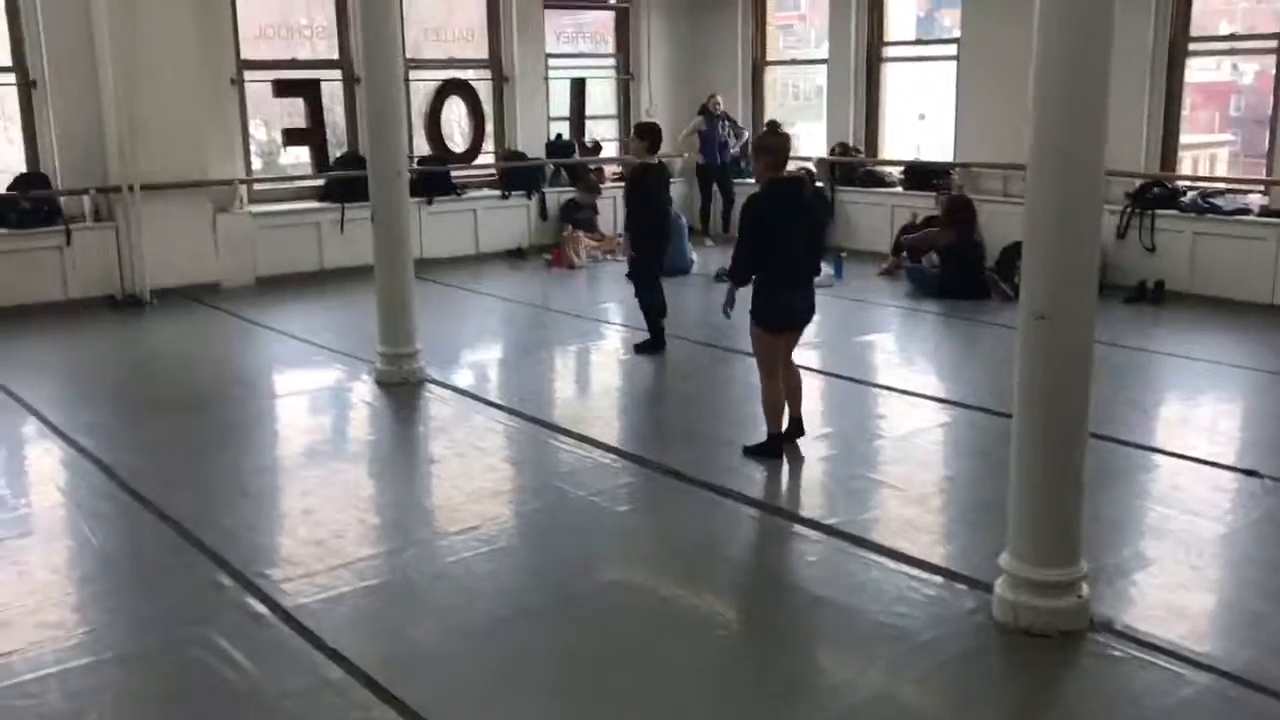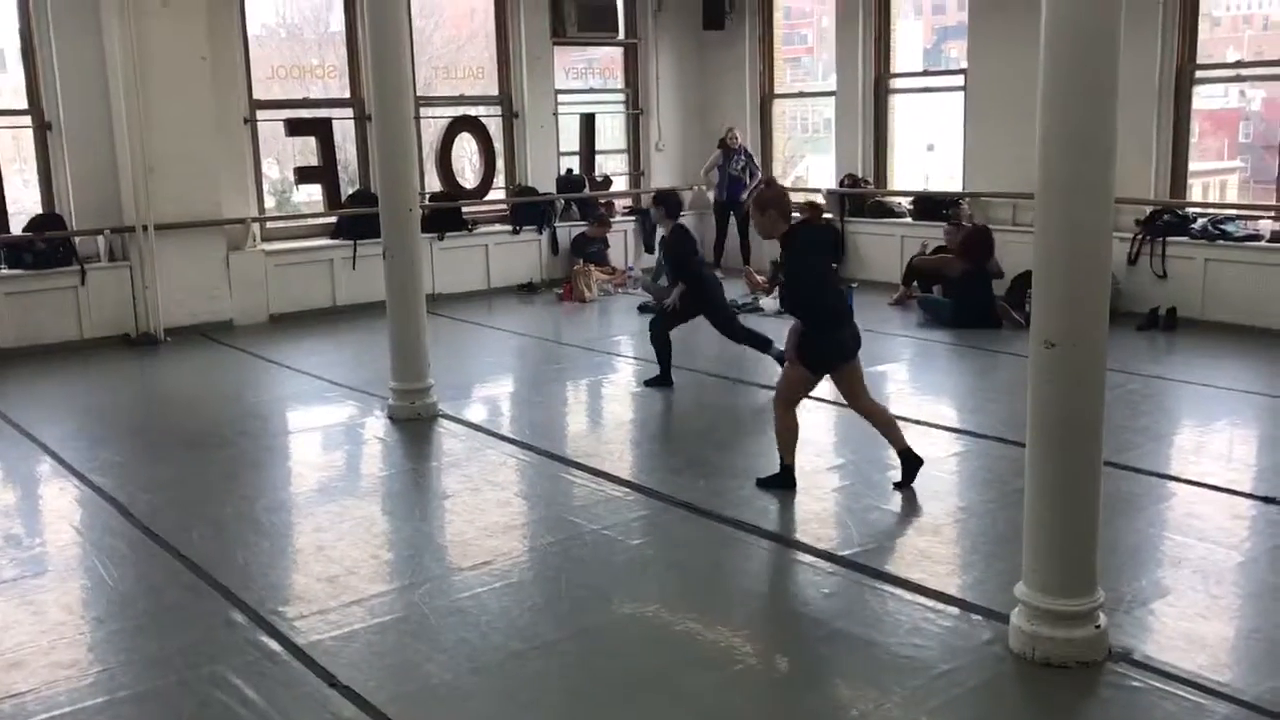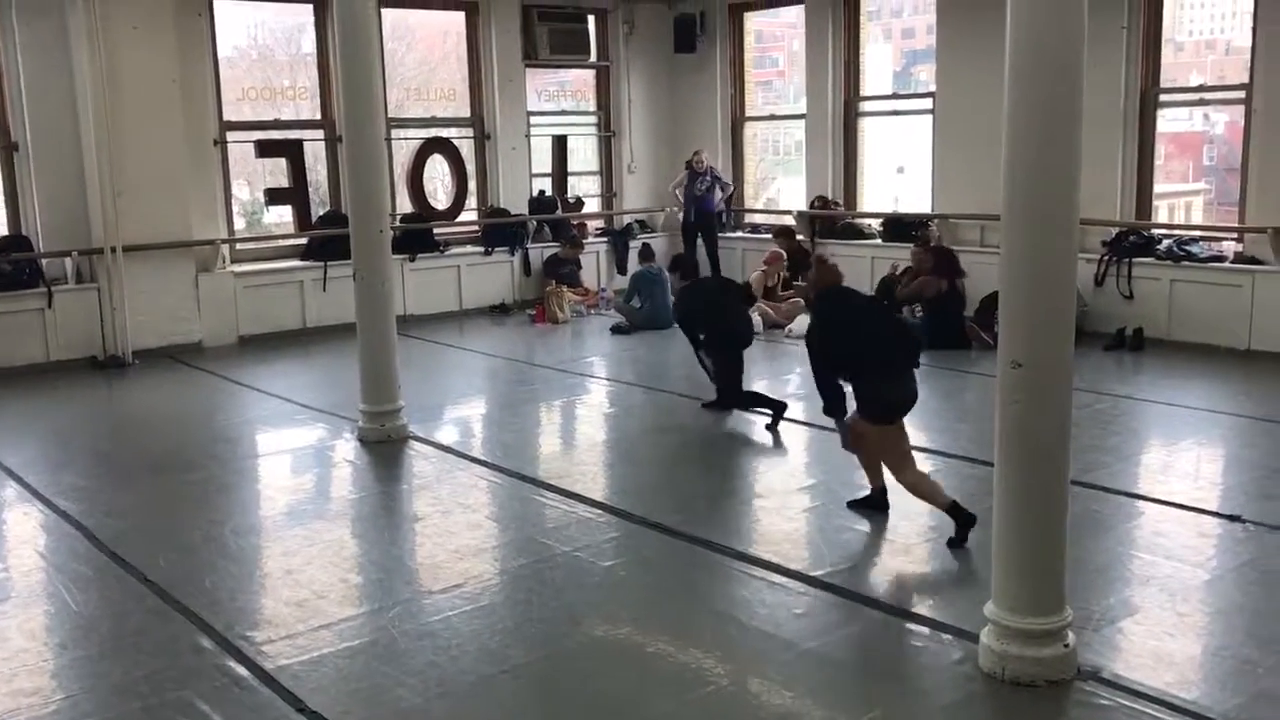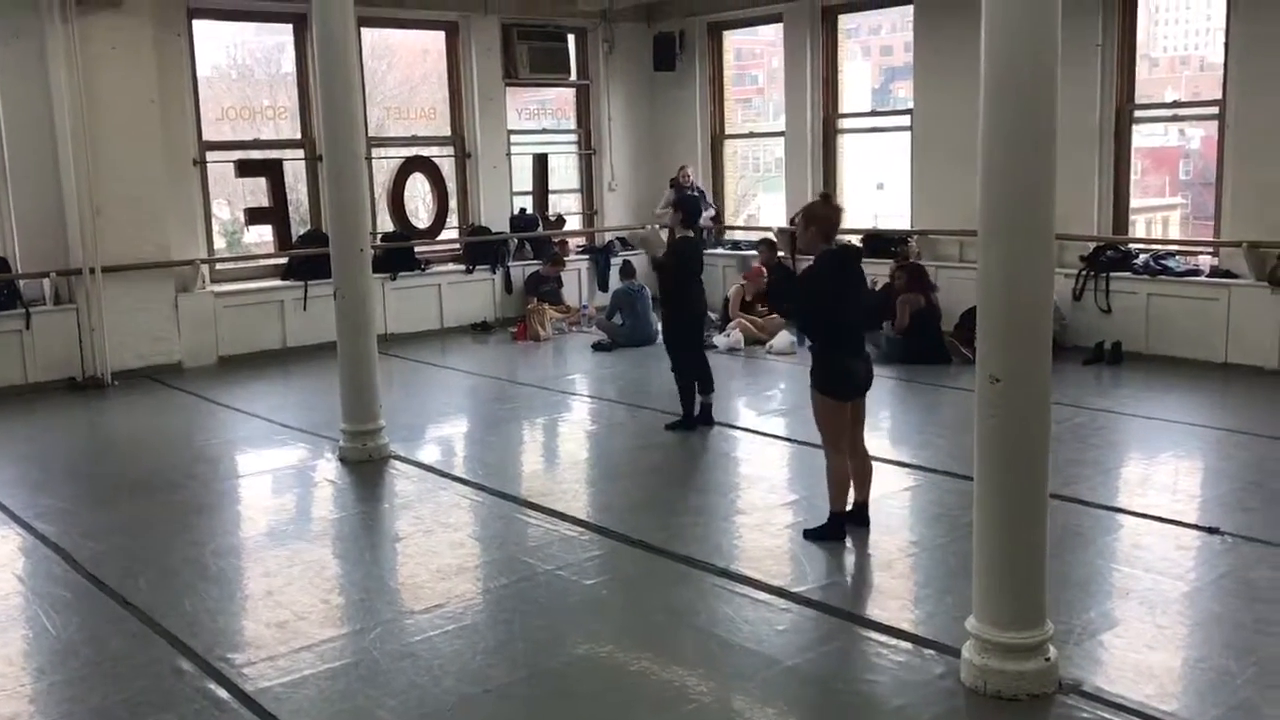
dt=0.7s
person 1, frame 1
left shoulder: (758, 205)
right shoulder: (809, 196)
left elbow: (746, 254)
right elbow: (817, 242)
left wrist: (732, 288)
left hip: (772, 297)
right hip: (804, 294)
left knee: (770, 374)
right knee: (786, 362)
left ankle: (773, 442)
right ankle: (795, 423)
person 1, frame 2
left shoulder: (796, 250)
right shoulder: (809, 239)
left elbow: (812, 303)
left wrist: (793, 335)
left hip: (820, 339)
right hip: (845, 333)
left knee: (783, 405)
right knee: (862, 401)
left ankle: (786, 474)
right ankle: (908, 457)
person 1, frame 3
left shoulder: (819, 330)
right shoulder: (869, 306)
left elbow: (827, 381)
right elbow: (910, 339)
left wrist: (840, 425)
right wrist: (890, 381)
left hip: (878, 393)
right hip: (904, 384)
left knee: (905, 471)
right knee: (858, 431)
left ankle: (959, 514)
right ankle: (877, 496)
person 1, frame 4
left shoulder: (818, 274)
right shoulder: (849, 265)
left elbow: (799, 313)
left hip: (833, 368)
right hip: (858, 363)
left knee: (835, 450)
right knee: (855, 446)
left ankle: (836, 523)
right ankle: (859, 511)
person 2, frame 1
left shoulder: (639, 172)
right shoulder: (661, 170)
left elbow: (633, 210)
left wrist: (629, 240)
left hip: (646, 237)
right hip: (659, 235)
left knee: (644, 287)
right knee: (651, 284)
left ankle: (656, 339)
right ankle: (658, 335)
person 2, frame 2
left shoulder: (678, 237)
right shoulder: (670, 236)
left elbow: (692, 269)
left wrist: (676, 293)
right wrist: (676, 291)
left hip: (699, 292)
right hip: (707, 290)
left knee: (658, 326)
right knee: (736, 331)
left ankle: (665, 376)
right ankle: (781, 357)
person 2, frame 3
left shoulder: (681, 303)
right shoulder: (713, 282)
left elbow: (695, 341)
right elbow: (748, 296)
left wrist: (708, 360)
left hip: (727, 337)
right hip: (744, 328)
left knee: (732, 394)
left ankle: (775, 406)
right ankle: (723, 397)
person 2, frame 4
left shoulder: (677, 247)
right shoulder: (694, 243)
left elbow: (668, 278)
left hip: (678, 312)
right hip: (696, 308)
left knee: (682, 364)
right knee: (698, 358)
left ankle: (688, 417)
right ankle: (705, 412)
